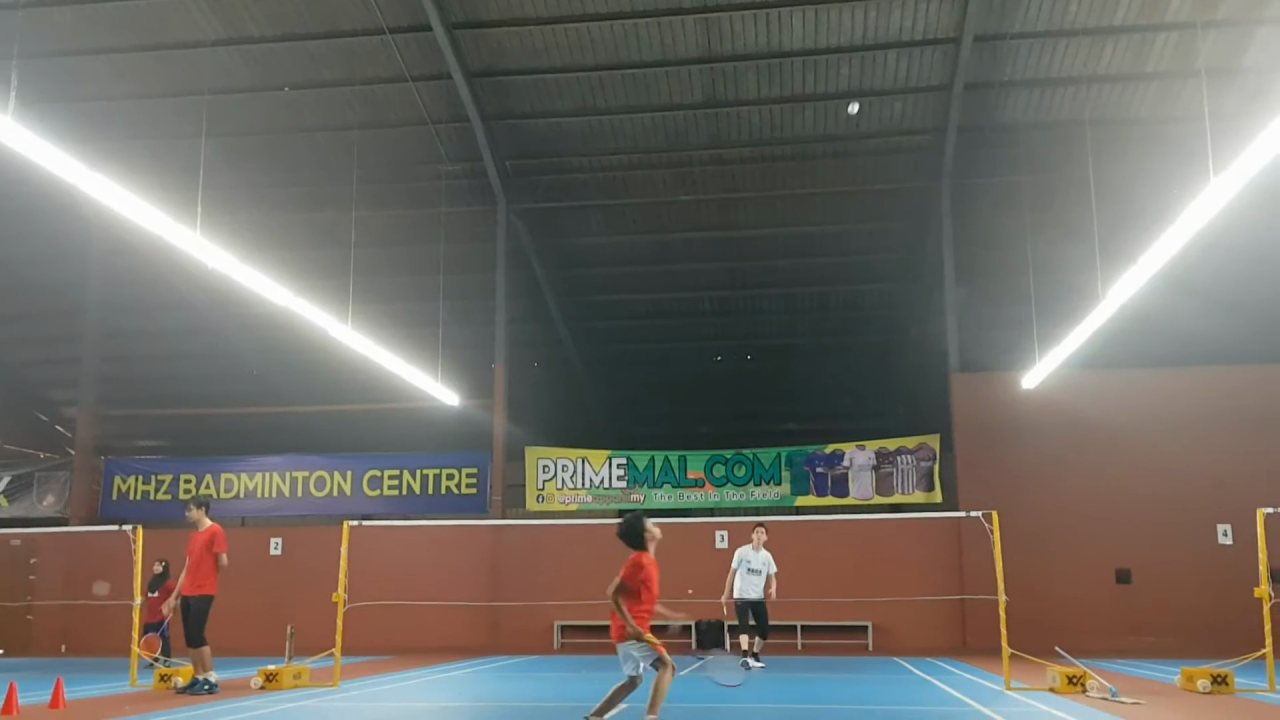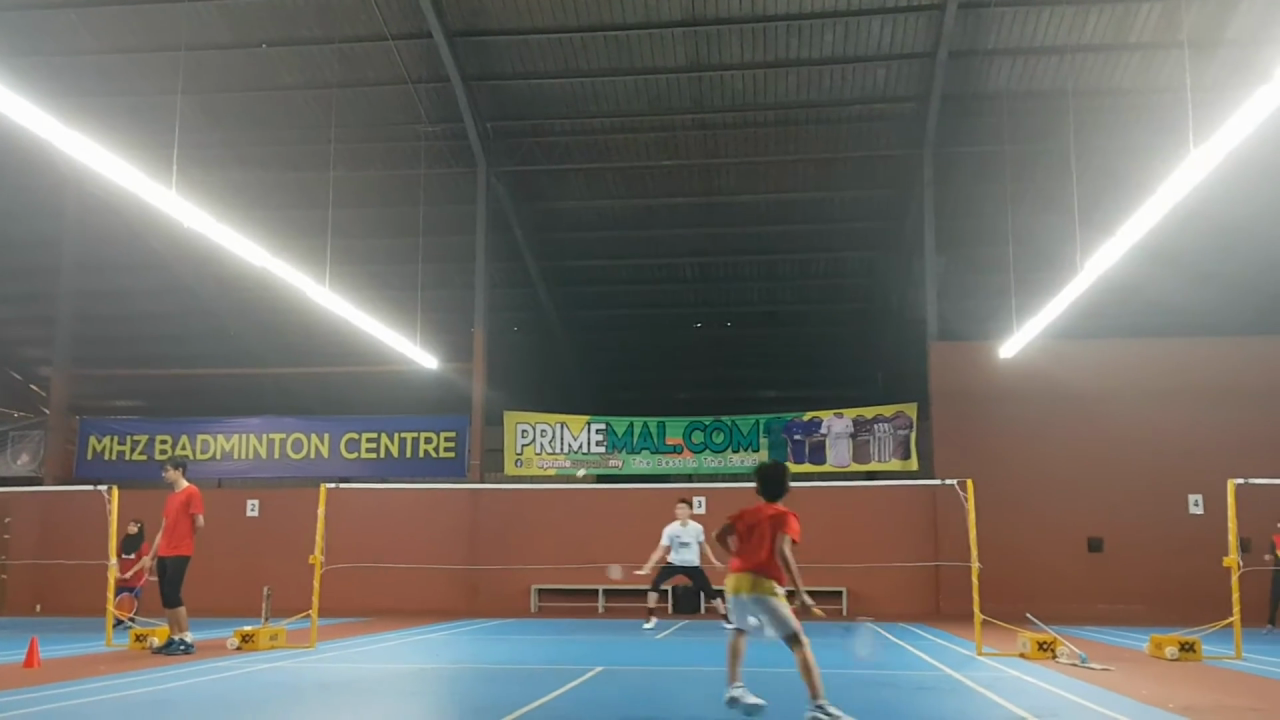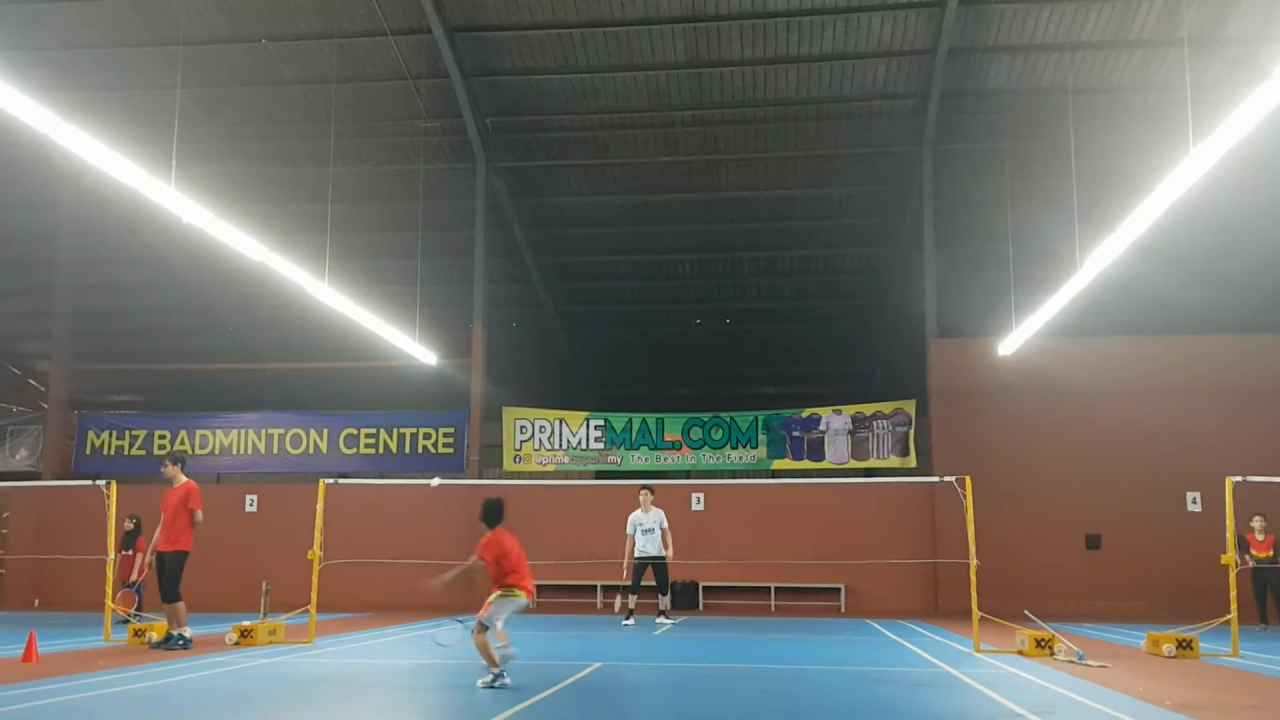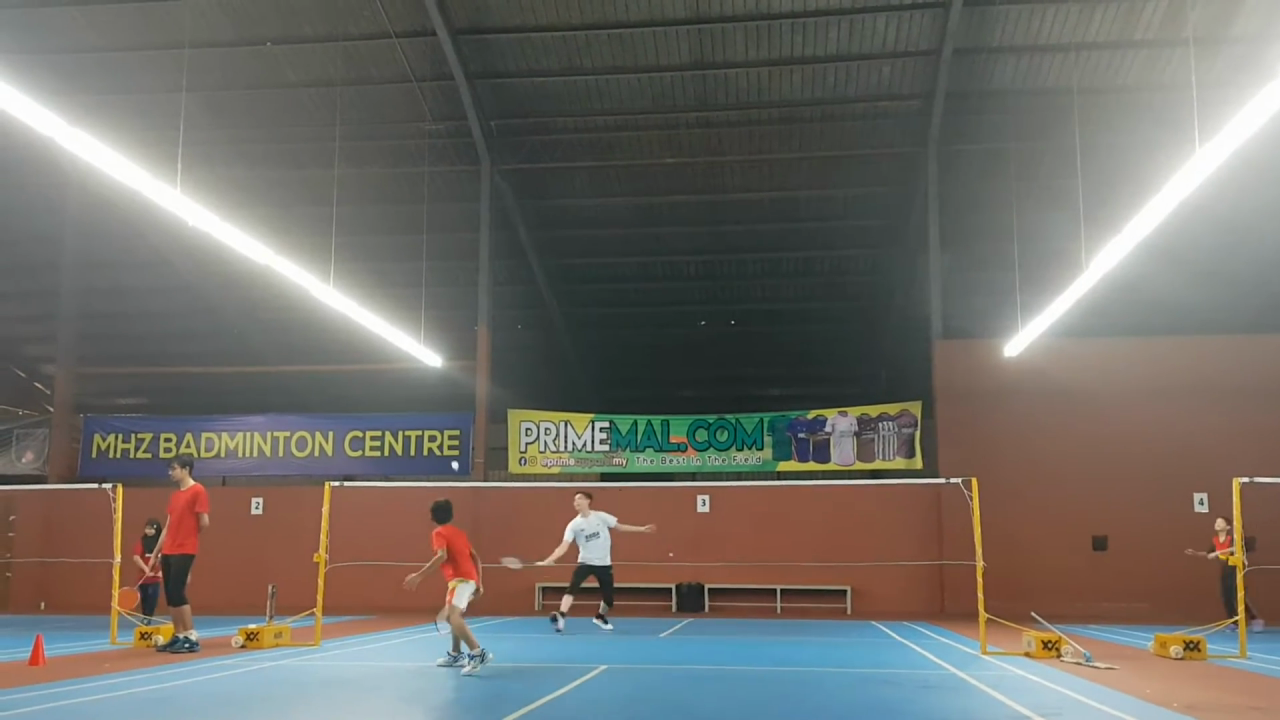
dt=1s
person 1, frame 1
left shoulder: (646, 562)
right shoulder: (640, 563)
right elbow: (613, 593)
left wrist: (669, 614)
right wrist: (631, 625)
left hip: (631, 631)
right hip: (631, 632)
left knee: (633, 681)
right knee: (666, 667)
person 1, frame 2
left shoulder: (746, 513)
right shoulder: (786, 517)
left elbow: (720, 535)
right elbow: (782, 552)
right wrist: (801, 593)
left hip: (735, 583)
right hip: (763, 587)
left knee: (740, 631)
right knee: (799, 644)
left ankle: (735, 690)
person 1, frame 3
left shoulder: (491, 539)
right shoulder: (507, 537)
left elbow: (471, 564)
left wrist: (443, 579)
left hip: (511, 592)
right hip: (524, 590)
left knee: (479, 631)
right knee: (492, 621)
left ankle: (497, 673)
right ankle: (504, 647)
person 1, frame 4
left shoulder: (439, 532)
right shoulder: (459, 532)
left elbow: (442, 556)
right elbow: (476, 558)
left wrist: (419, 575)
right wrist: (478, 584)
left hip: (459, 578)
right hip: (469, 578)
left knee: (453, 617)
right knee: (455, 615)
left ankle: (478, 653)
right ankle: (456, 654)
person 2, frame 1
left shoulder: (215, 531)
right shoulder: (194, 536)
left elbow: (223, 562)
right elbow: (187, 569)
left wrist: (208, 576)
right wrist: (174, 596)
left hip: (203, 593)
right hip: (187, 593)
left knee: (197, 635)
right knee: (190, 637)
left ankle: (211, 680)
right ankle: (198, 678)
person 2, frame 2
left shoulder: (192, 492)
right shoulder: (170, 497)
left elbow: (199, 523)
right elbow: (163, 529)
left wrist: (184, 537)
right wrist: (151, 555)
left hip: (179, 553)
right hip: (164, 554)
left knee: (173, 595)
right knee: (166, 597)
left ankle: (187, 640)
right ankle: (174, 638)
person 2, frame 3
left shoulder: (191, 487)
right shoulder: (168, 492)
left elbow: (198, 518)
right elbow: (162, 524)
left wrist: (182, 532)
right wrist: (151, 551)
left hip: (178, 548)
right hip: (163, 549)
left knee: (172, 590)
right knee: (165, 592)
left ankle: (185, 635)
right ankle: (172, 633)
person 2, frame 4
left shoulder: (198, 491)
right shoulder: (174, 495)
left elbow: (204, 522)
right elbow: (168, 527)
left wrist: (188, 537)
right wrist: (156, 553)
left hip: (184, 551)
right hip: (168, 552)
left knee: (177, 593)
right knee: (170, 595)
left ankle: (191, 638)
right ankle: (178, 636)
